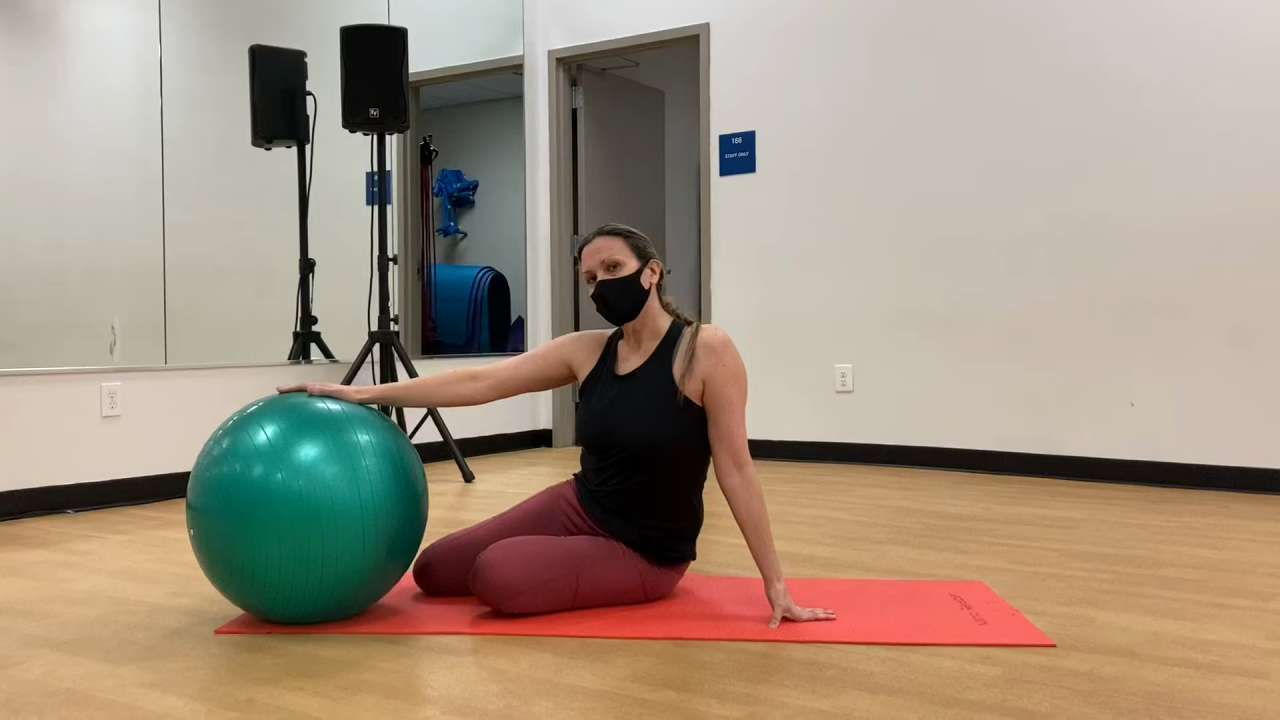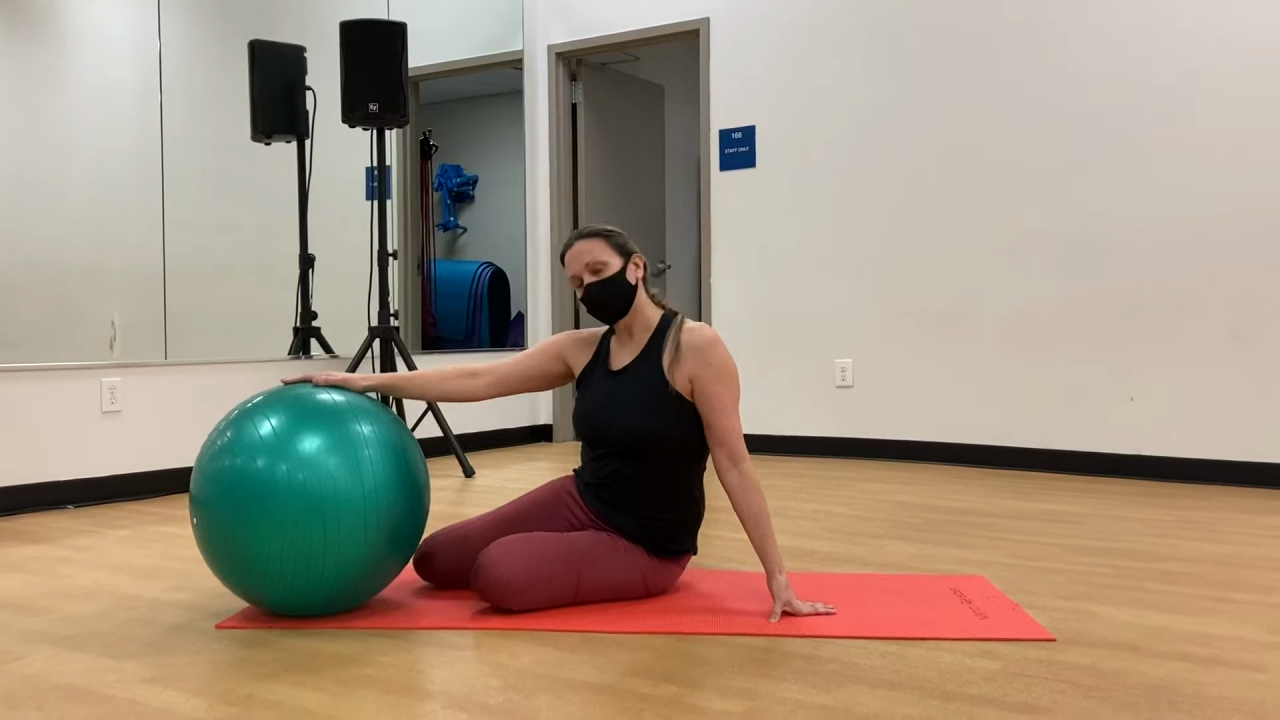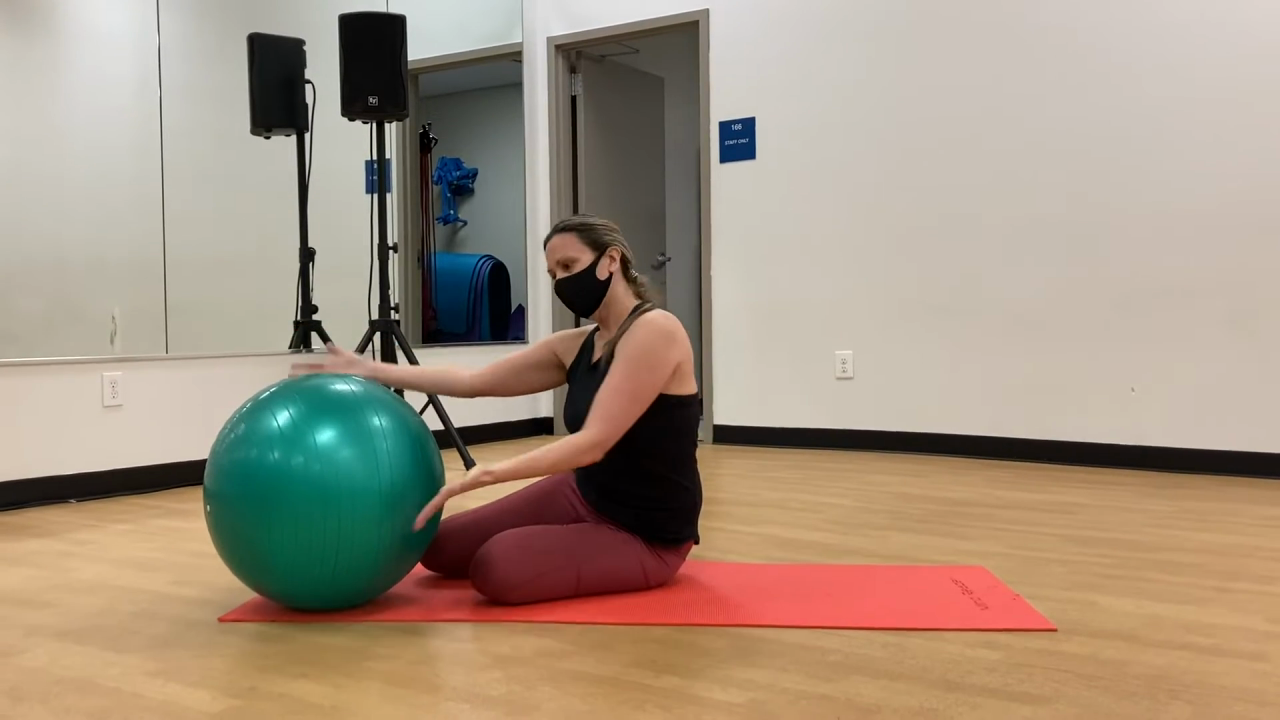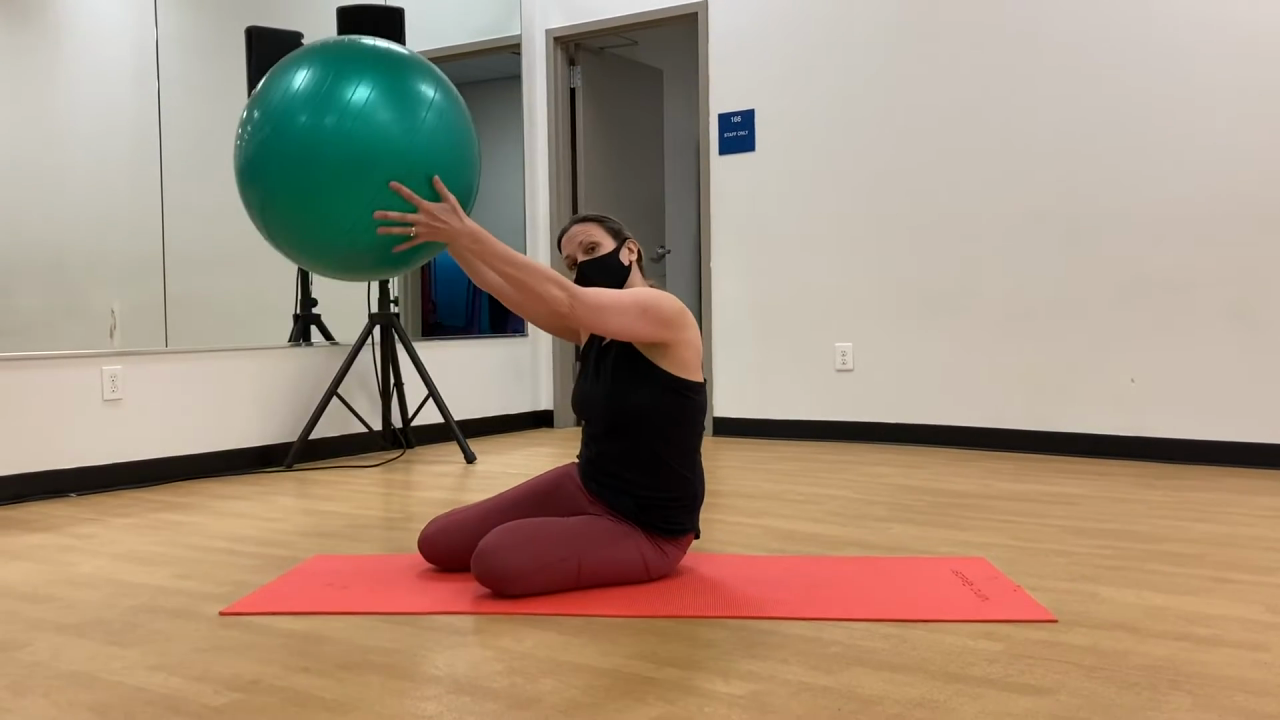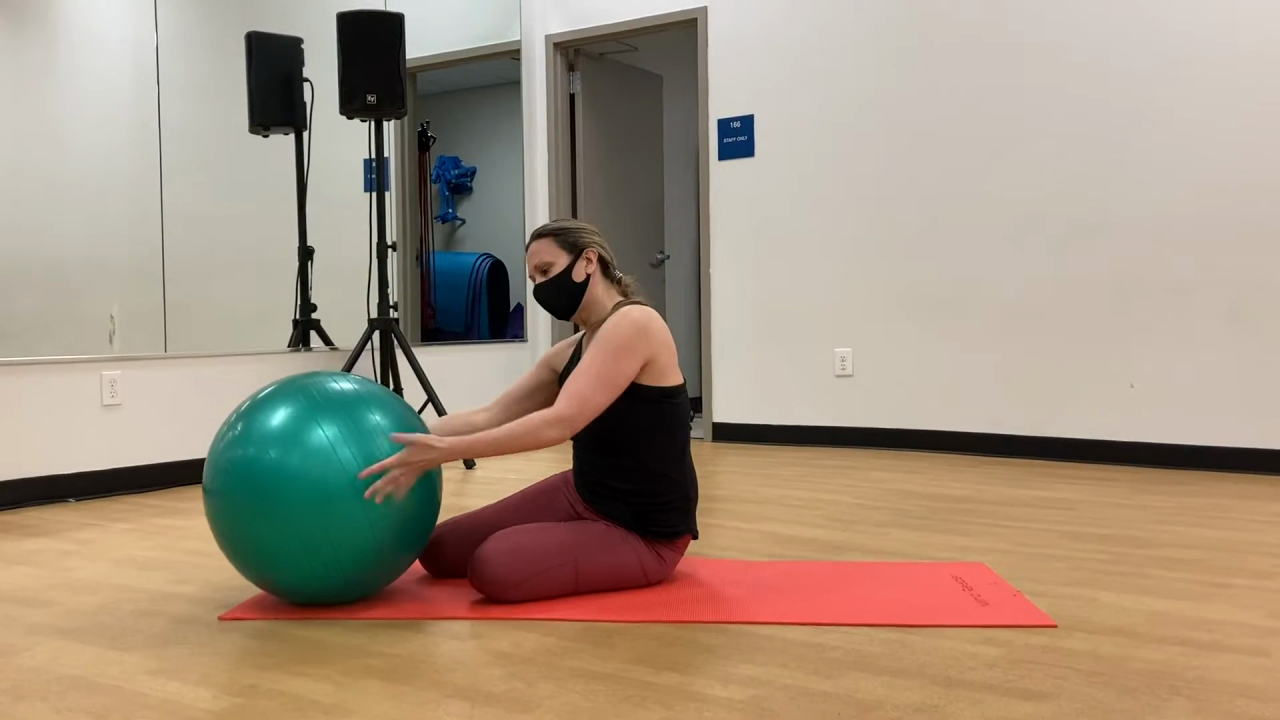
dt=1s
person 1, frame 1
left shoulder: (706, 349)
right shoulder: (586, 351)
left elbow: (735, 469)
right elbow: (480, 382)
left wrist: (776, 585)
right wrist: (364, 393)
left hip: (647, 551)
right hip: (579, 507)
left knee: (497, 578)
right knee: (435, 572)
left ankle: (635, 586)
right ankle: (566, 556)
person 1, frame 2
left shoulder: (695, 345)
right shoulder: (580, 348)
left elbow: (734, 463)
right elbow: (479, 381)
left wrist: (777, 575)
right wrist: (368, 381)
left hip: (647, 546)
right hip: (579, 502)
left knee: (499, 576)
right knee: (435, 561)
left ankle: (640, 580)
right ankle: (577, 556)
person 1, frame 3
left shoulder: (654, 331)
right shoulder: (575, 346)
left elbow: (592, 444)
right elbow: (472, 381)
left wrist: (488, 474)
right wrist: (367, 369)
left hip: (644, 535)
right hip: (584, 497)
left knee: (496, 569)
right knee: (438, 548)
person 1, frame 4
left shoulder: (666, 313)
right shoulder: (590, 327)
left elbow: (566, 300)
right elbow: (499, 284)
left wrist: (466, 234)
right wrist: (448, 231)
left hip: (647, 527)
right hip: (586, 488)
left knee: (497, 561)
right knee: (438, 543)
right ankle: (579, 539)
person 1, frame 5
left shoulder: (633, 324)
right shoulder: (569, 353)
left elbow: (560, 422)
right elbow: (490, 417)
left wrist: (445, 450)
right wrist: (402, 434)
left hip: (643, 533)
left knee: (493, 568)
right knee: (439, 553)
